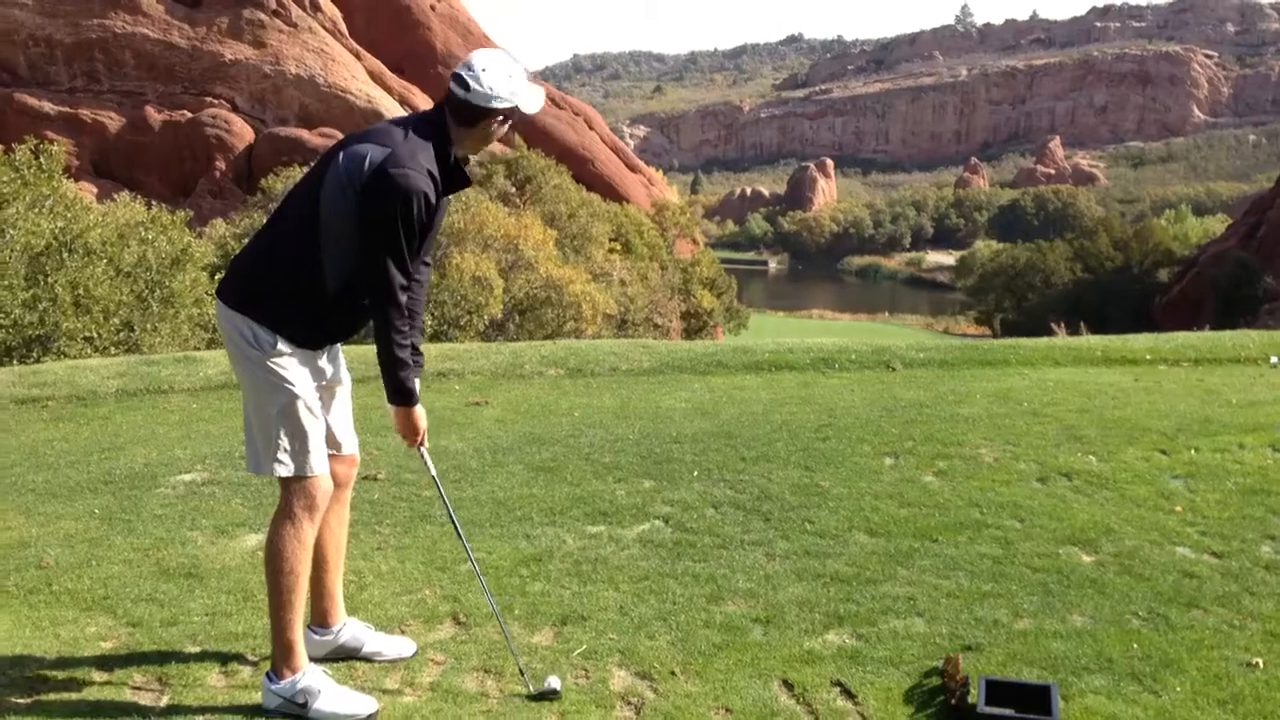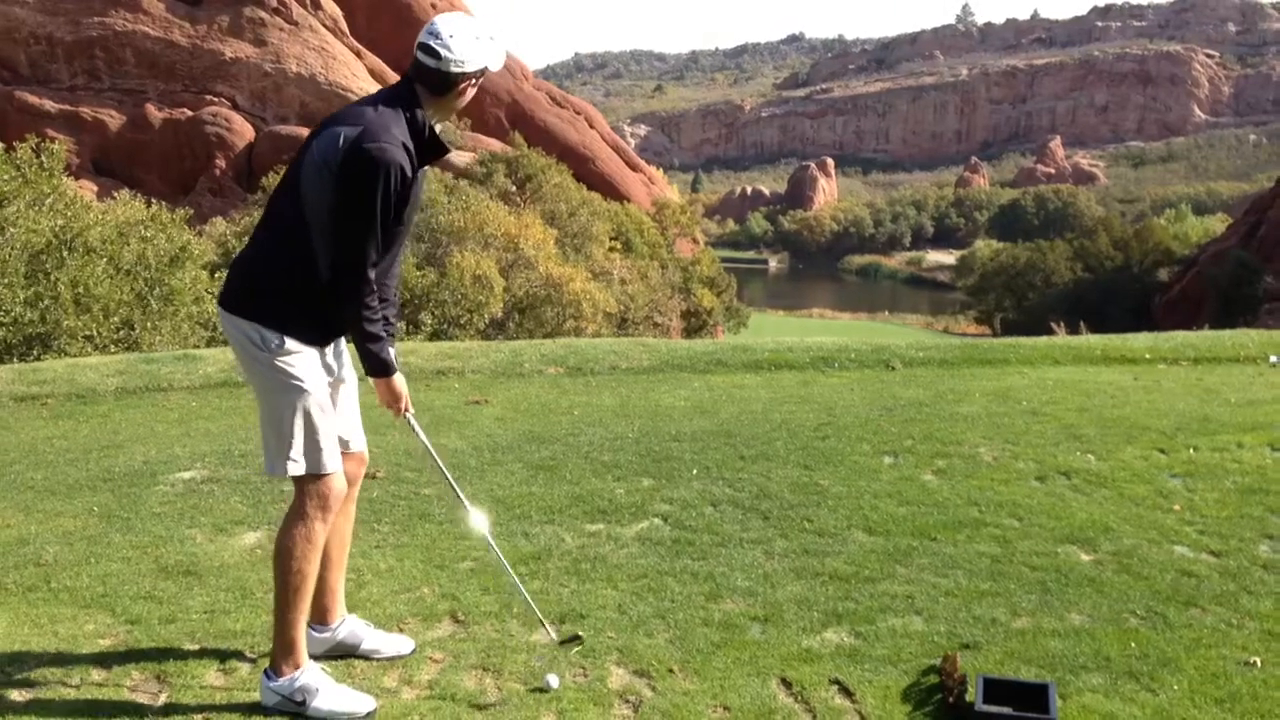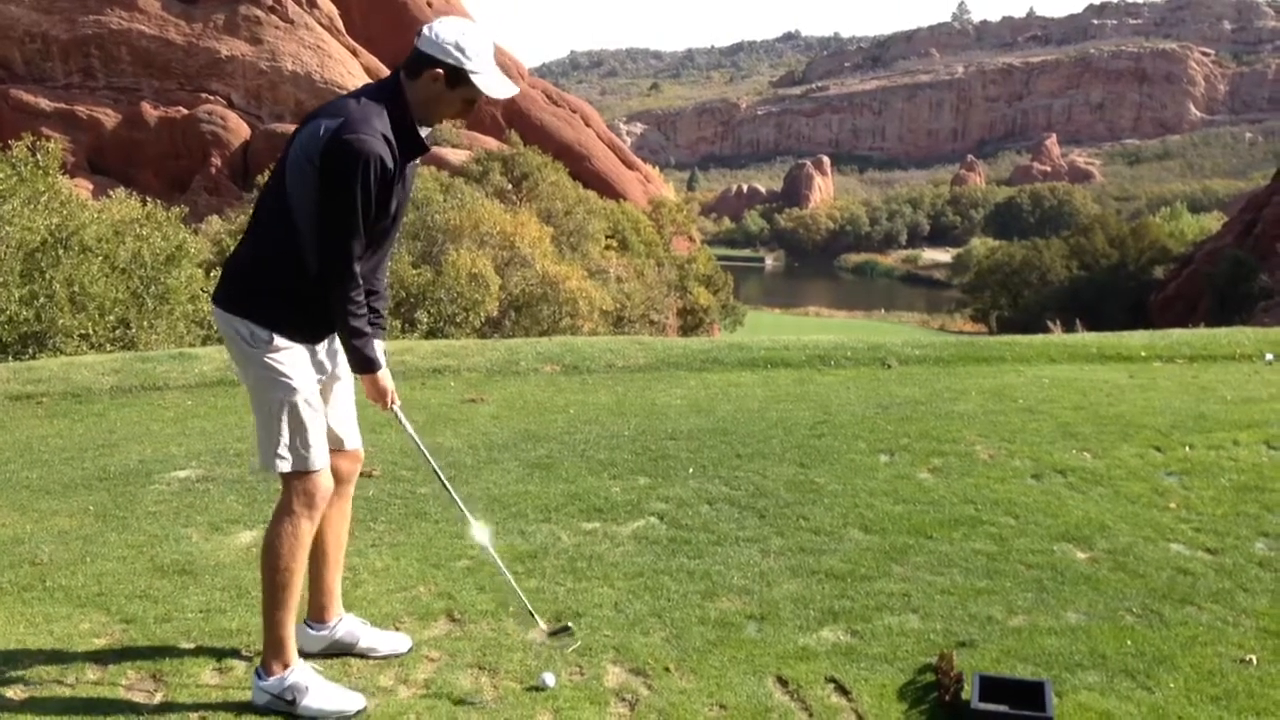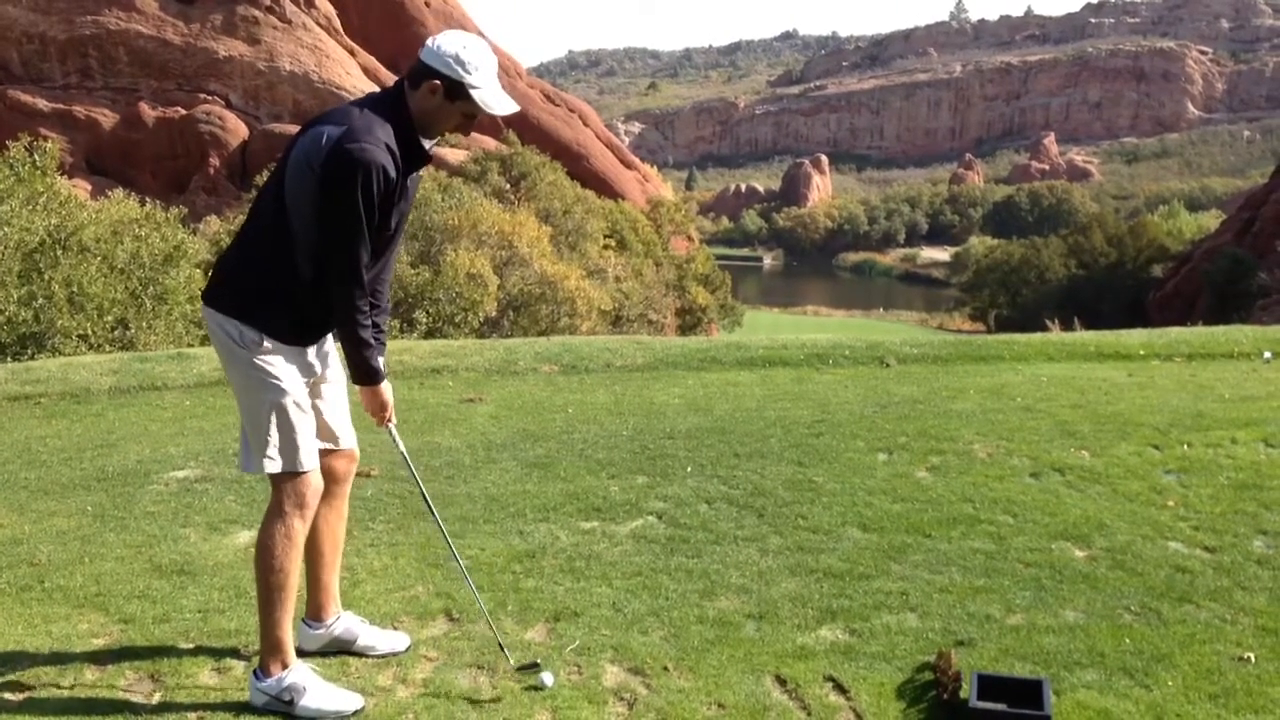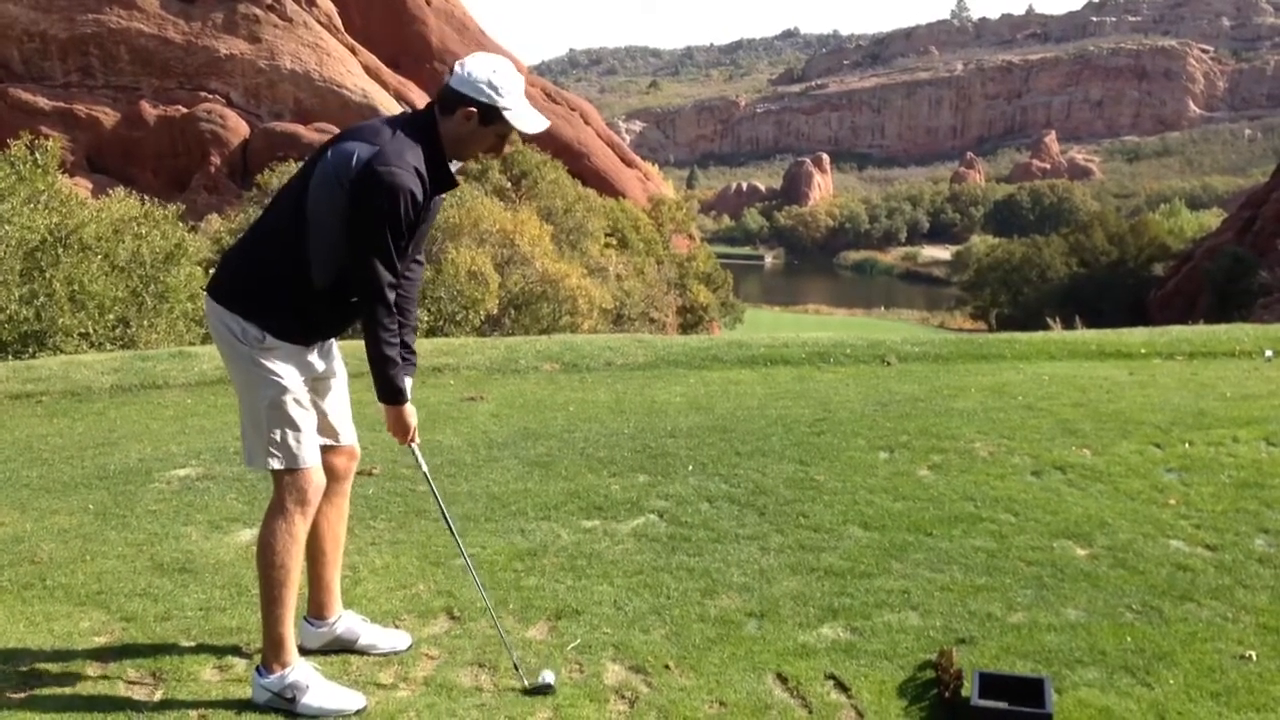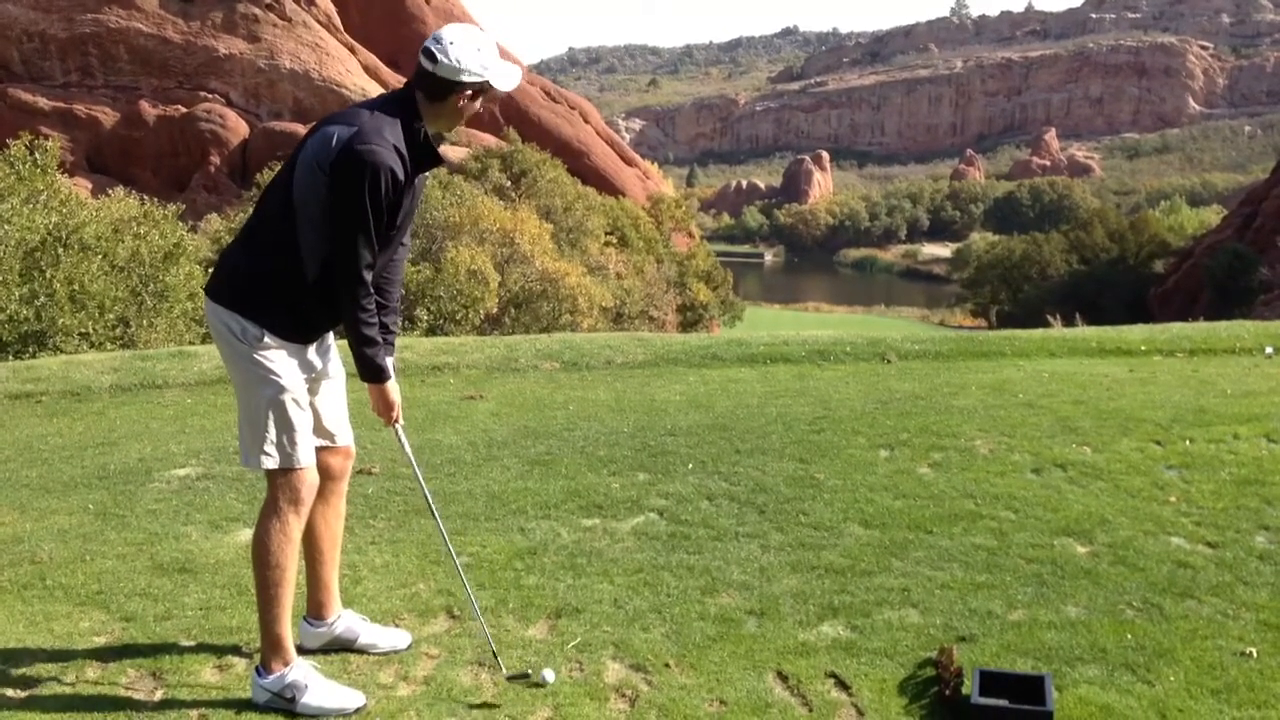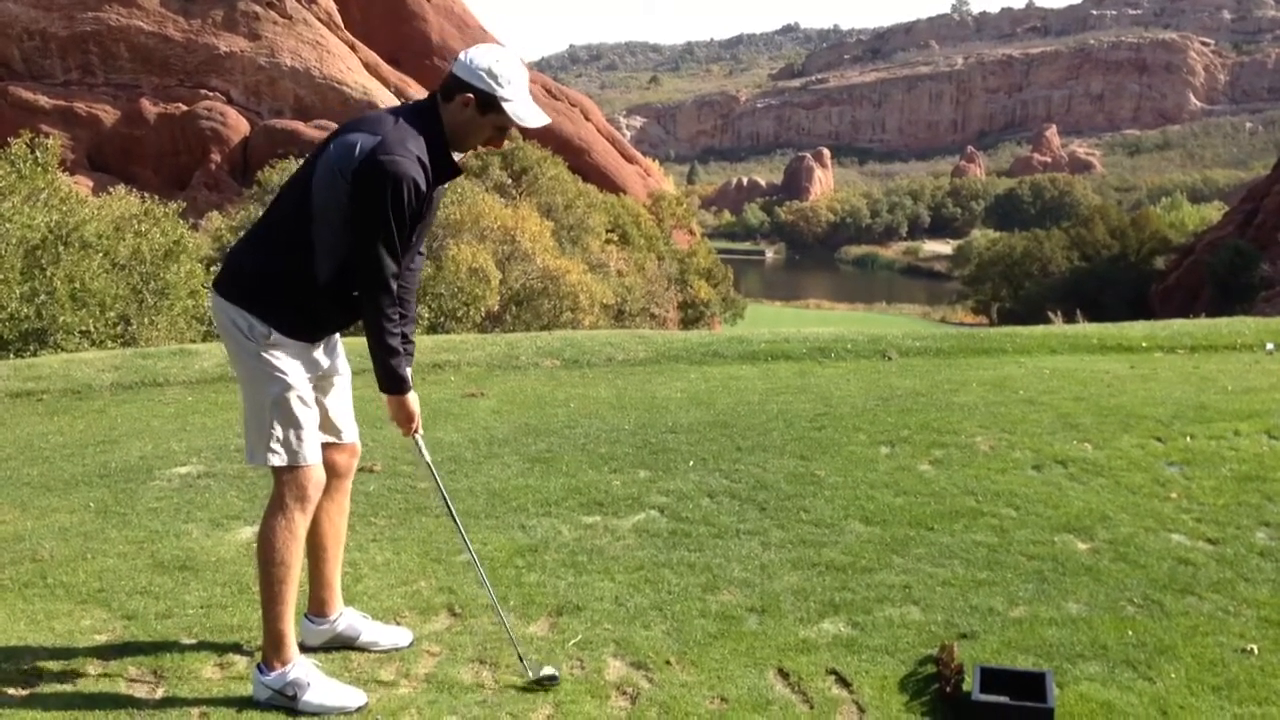
dt=0.7s
person 1, frame 1
left shoulder: (425, 155)
right shoulder: (404, 175)
left elbow: (410, 279)
right elbow: (386, 292)
left wrist: (412, 378)
right wrist: (404, 397)
left hip: (312, 322)
right hip: (271, 323)
left knee: (340, 469)
right knee: (307, 491)
left ankle: (328, 626)
person 1, frame 2
left shoulder: (398, 132)
right shoulder: (379, 148)
left elbow: (374, 261)
right elbow: (353, 271)
left wrist: (382, 350)
right wrist: (383, 367)
left hip: (312, 320)
right hip: (275, 323)
left knee: (348, 467)
right knee: (321, 489)
left ankle: (328, 623)
person 1, frame 3
left shoulder: (393, 131)
right shoulder: (360, 139)
left elbow: (367, 257)
right elbow: (339, 266)
left wrist: (372, 346)
right wrist: (369, 362)
left hip: (311, 319)
right hip: (268, 320)
left knee: (342, 466)
right knee: (308, 487)
left ankle: (325, 621)
person 1, frame 4
left shoulder: (399, 142)
right shoulder: (361, 150)
left elbow: (372, 266)
right elbow: (344, 275)
left wrist: (374, 359)
right wrist: (370, 374)
left hip: (304, 321)
right hip: (258, 322)
left knee: (337, 466)
right knee: (300, 488)
left ankle: (324, 619)
person 1, frame 5
left shoulder: (421, 160)
right shoulder: (390, 172)
left elbow: (402, 276)
right elbow: (375, 292)
left wrist: (402, 377)
right wrist: (394, 397)
left hip: (305, 318)
right hip: (259, 319)
left knee: (339, 461)
right knee: (300, 484)
left ankle: (325, 618)
person 1, frame 6
left shoulder: (404, 142)
right shoulder: (371, 151)
left elbow: (386, 259)
right elbow: (350, 273)
left wrist: (384, 358)
right wrist: (376, 372)
left hip: (303, 318)
right hip: (259, 318)
left knee: (334, 461)
right knee: (294, 484)
left ankle: (324, 617)
person 1, frame 7
left shoulder: (421, 149)
right shoulder: (394, 161)
left elbow: (402, 270)
right elbow: (378, 283)
left wrist: (402, 367)
right wrist: (396, 386)
left hip: (309, 315)
right hip: (264, 314)
left knee: (340, 458)
right knee: (302, 480)
left ankle: (326, 614)
